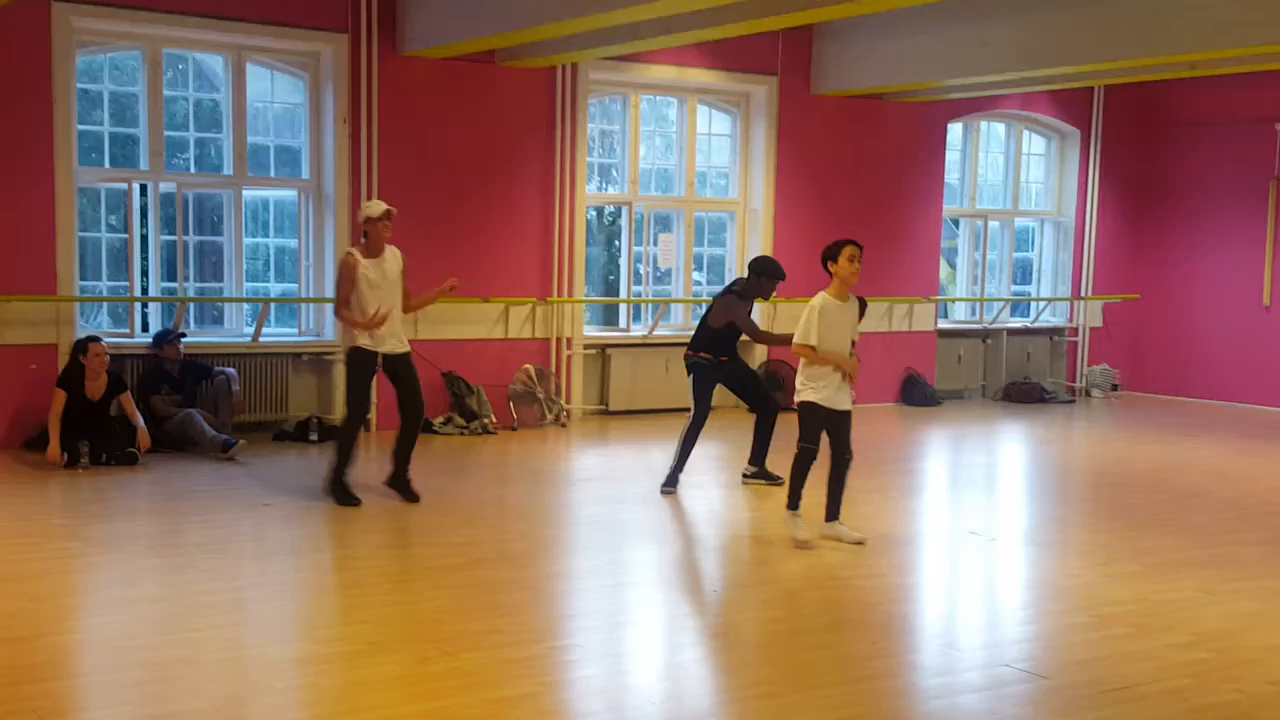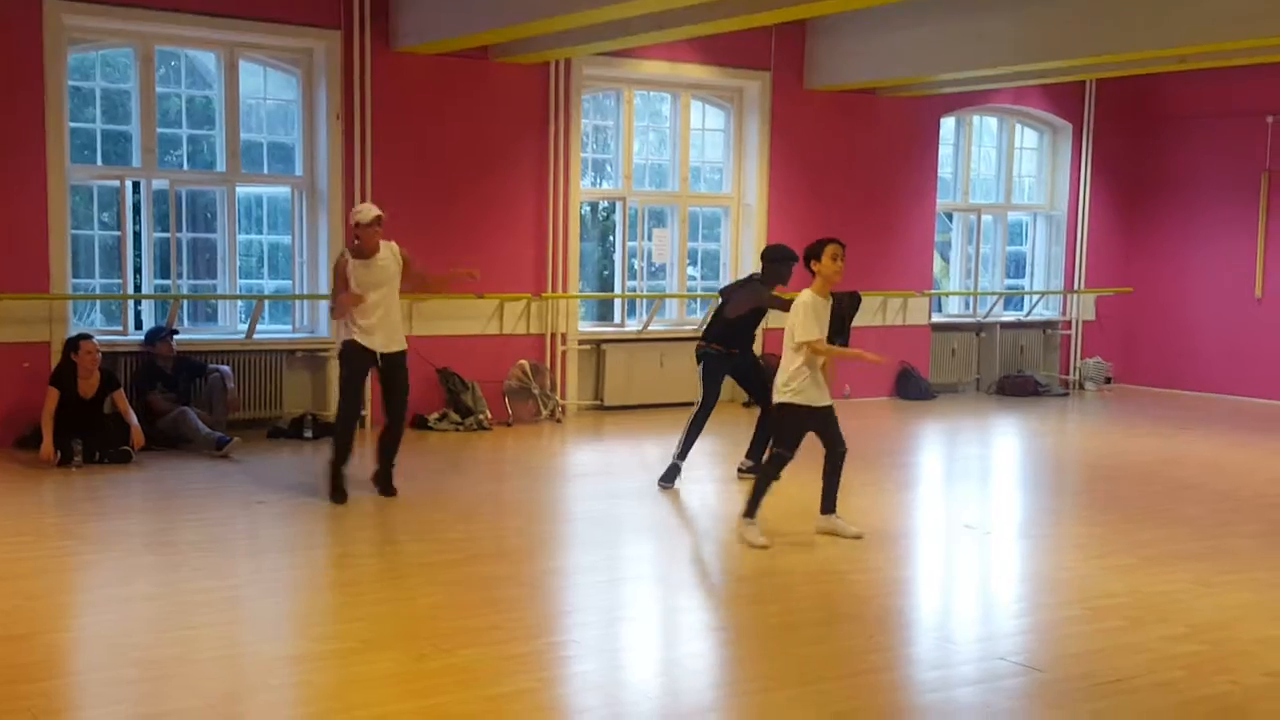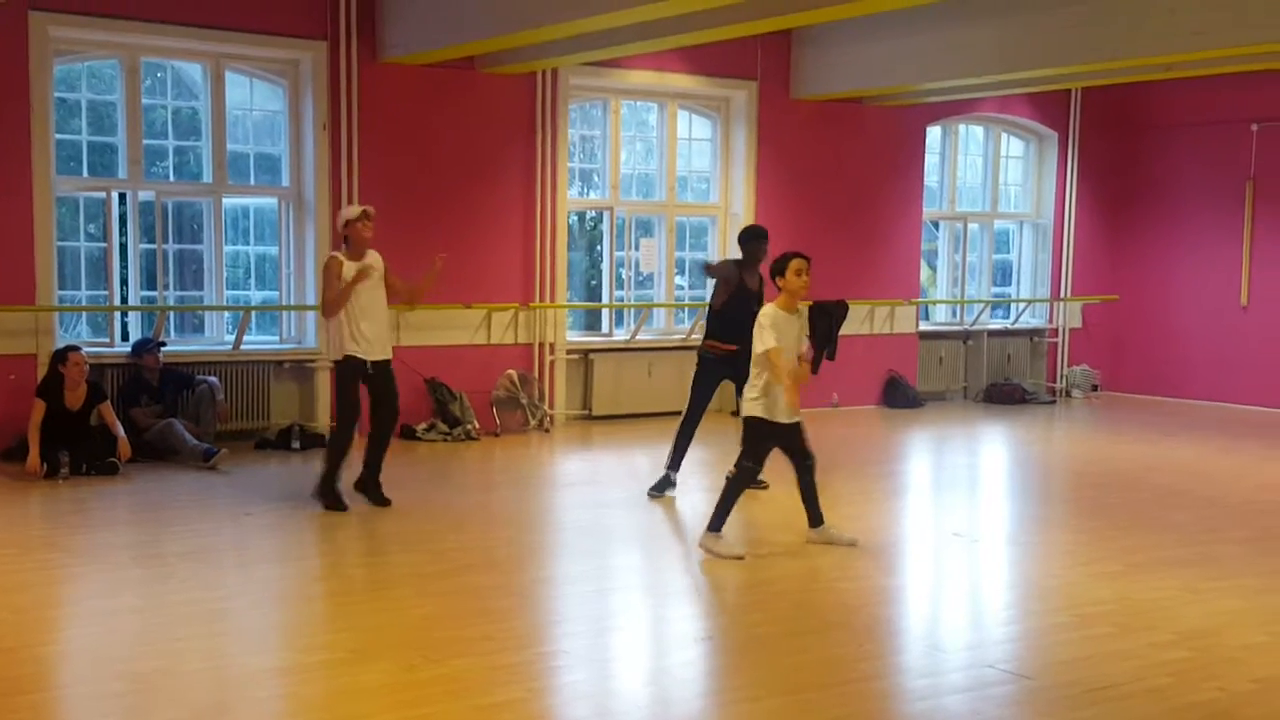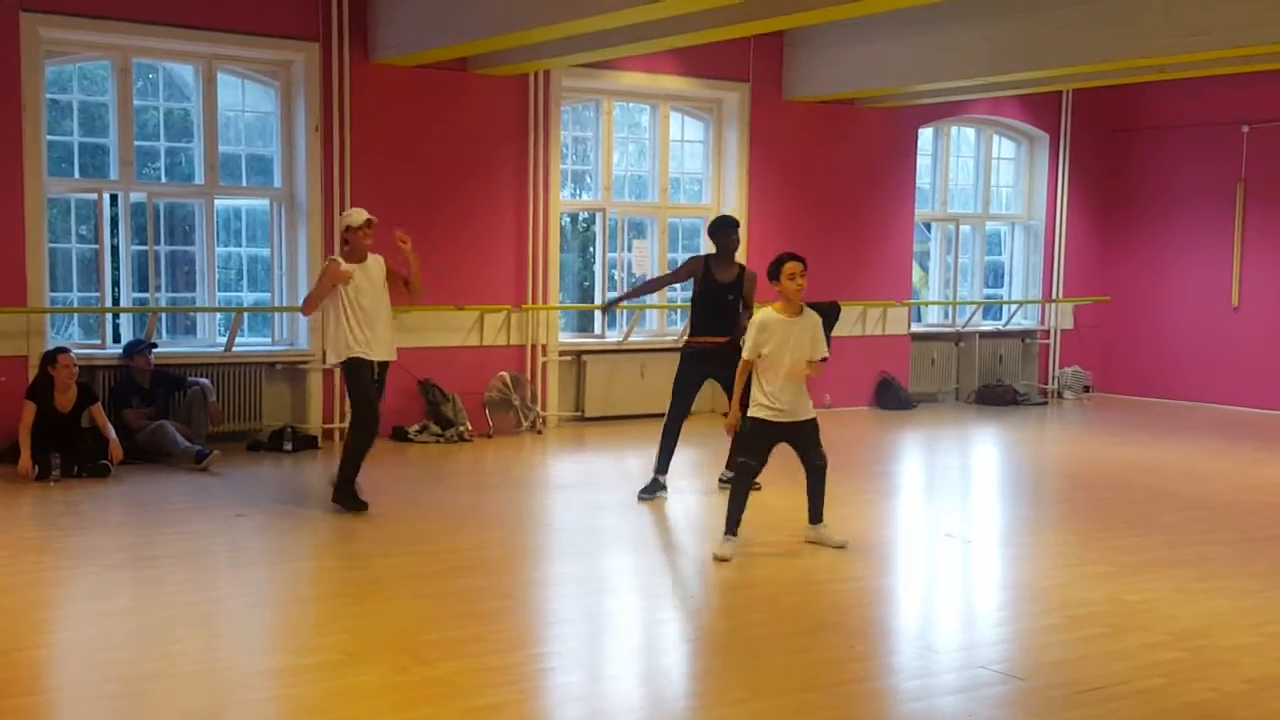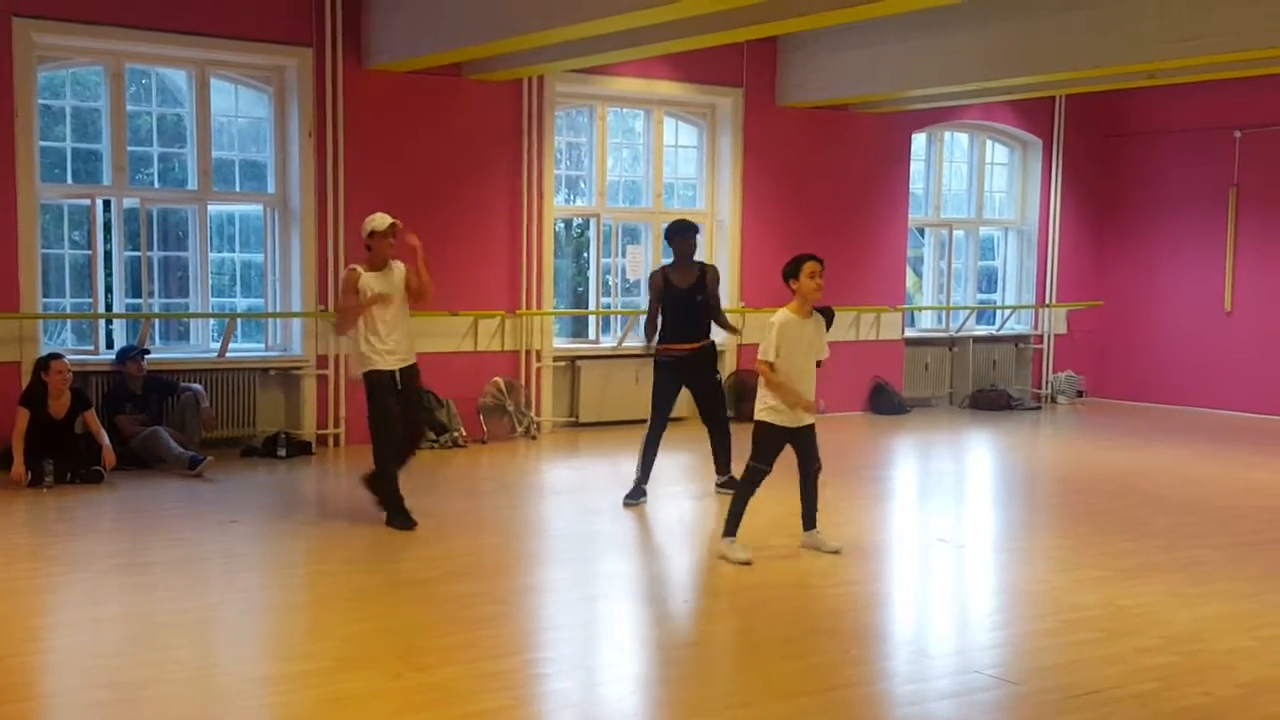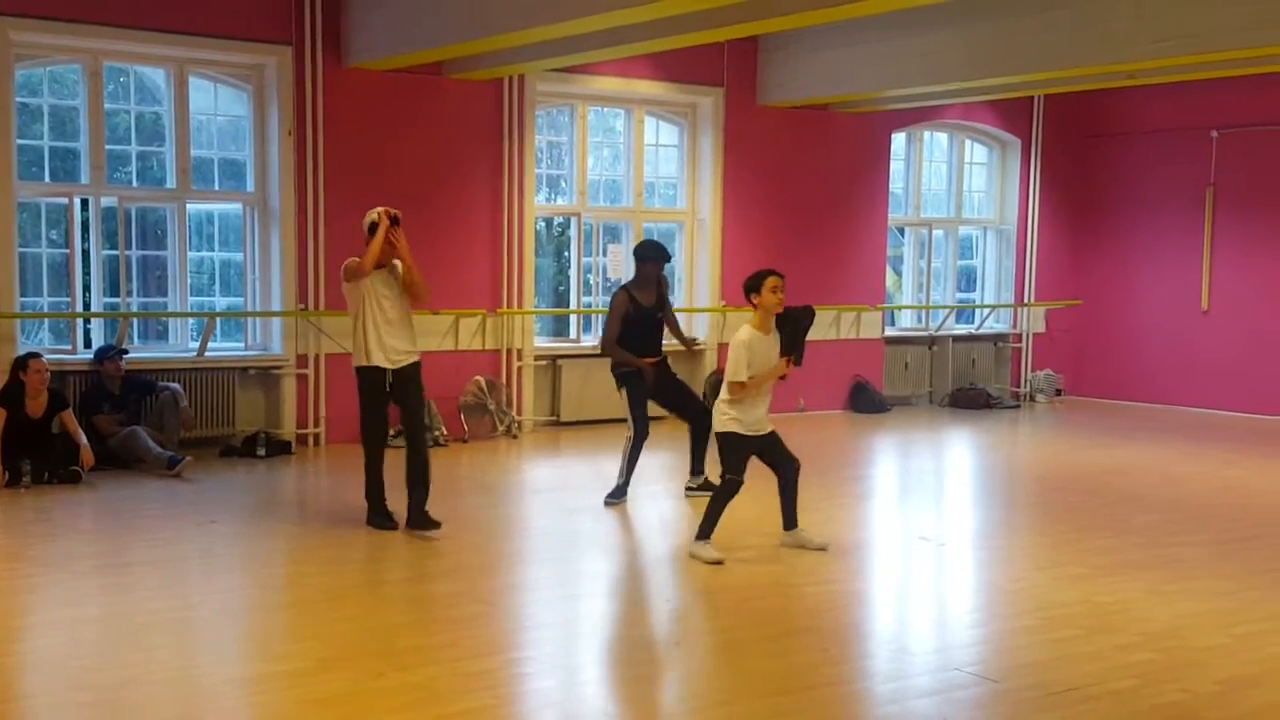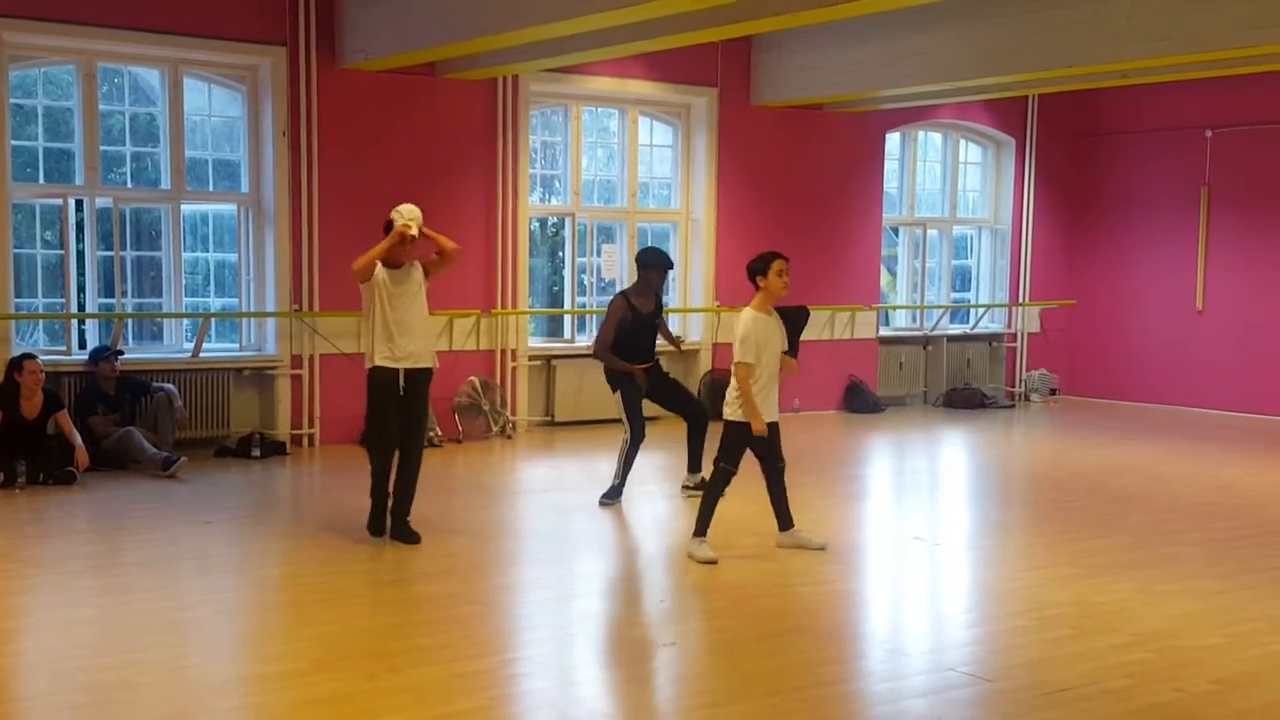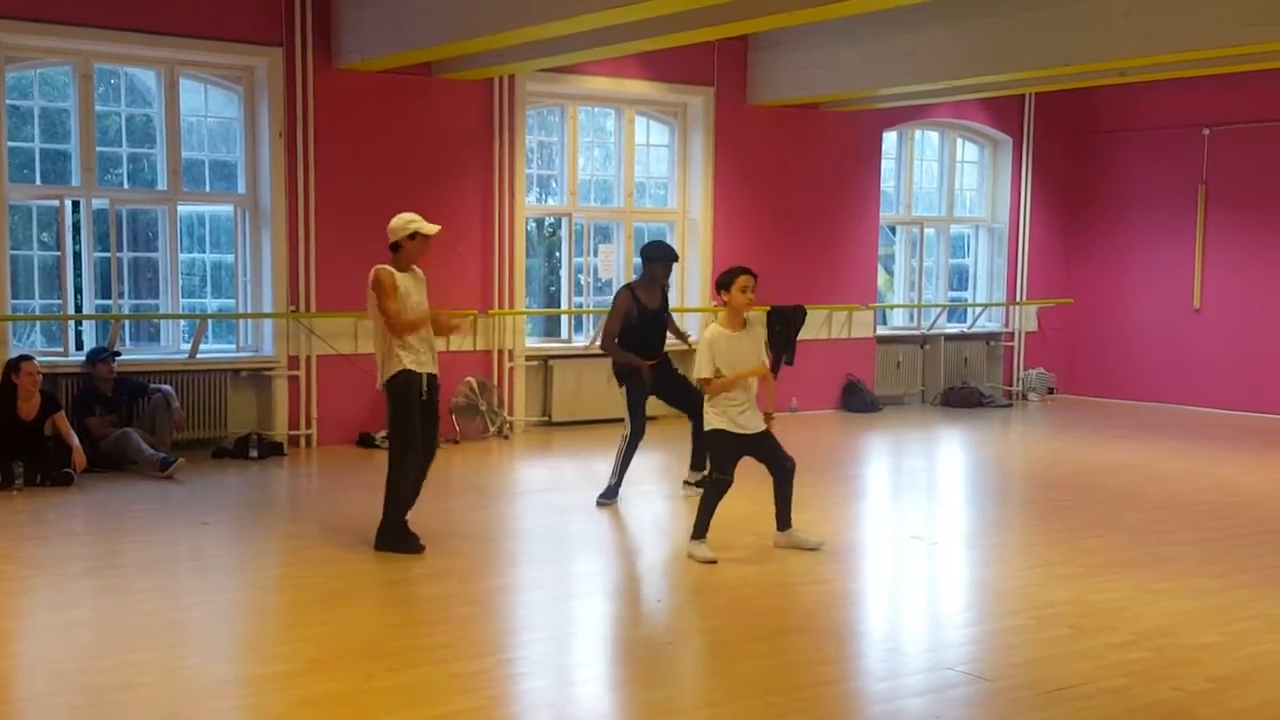
dt=0.5s
person 1, frame 1
left shoulder: (397, 257)
right shoulder: (352, 261)
right elbow: (340, 308)
left wrist: (441, 292)
right wrist: (363, 325)
left hip: (396, 345)
right hip: (362, 346)
left knee: (414, 409)
right knee: (358, 413)
left ankle: (400, 474)
right ankle: (338, 479)
person 1, frame 2
left shoulder: (397, 253)
right shoulder: (345, 262)
left elbow: (422, 283)
right elbow: (335, 311)
left wrist: (459, 274)
right wrist: (340, 305)
left hip: (393, 343)
right hip: (357, 342)
left knee: (398, 411)
right knee: (349, 408)
left ankle: (385, 472)
right ankle: (337, 473)
person 1, frame 3
left shoulder: (378, 261)
right shoulder: (335, 263)
left elbow: (406, 296)
right elbow: (328, 311)
left wrist: (432, 275)
right wrist: (354, 281)
left hip: (379, 351)
right hip: (349, 352)
left knee: (388, 414)
right knee: (348, 418)
left ankle: (369, 479)
right ankle: (327, 485)
person 1, frame 4
left shoulder: (380, 264)
right shoulder: (335, 266)
left elbow: (414, 291)
right elbow: (307, 309)
left wrist: (410, 256)
right wrist: (330, 282)
left hip: (381, 353)
right hip: (353, 353)
left knee: (369, 422)
right knee: (365, 417)
left ankle: (345, 487)
right ankle: (343, 485)
person 1, frame 5
left shoulder: (401, 270)
right shoulder: (355, 275)
left elbow: (426, 296)
right elbow: (342, 326)
left wrist: (418, 256)
right wrist: (368, 301)
left hip: (406, 360)
right hip: (375, 364)
left knee: (415, 430)
right knee: (387, 435)
left ankle: (378, 478)
right ankle: (394, 506)
person 1, frame 6
left shoulder: (400, 268)
right shoulder: (353, 269)
left elbow: (422, 297)
right elbow: (366, 268)
left wrist: (406, 255)
right wrist: (383, 225)
left hip: (406, 360)
right hip: (372, 363)
left knee: (416, 433)
right knee: (374, 438)
left ankle: (417, 510)
right ankle: (376, 507)
person 1, frame 7
left shoulder: (420, 270)
right shoulder: (373, 273)
left elbow: (452, 250)
right elbow: (356, 269)
left wrist: (423, 230)
right wrist: (393, 237)
left hip: (419, 365)
right hip: (383, 366)
left knee: (412, 445)
right knee: (380, 440)
left ankle: (400, 518)
right ankle: (379, 507)
person 1, frame 8
left shoulder: (419, 276)
right shoulder: (383, 275)
right elbow: (398, 325)
left wrist: (446, 324)
right wrist: (434, 317)
left hip: (427, 371)
right hip: (401, 372)
left knee: (425, 450)
right knee: (406, 452)
left ankle: (397, 520)
right ankle: (390, 531)
person 2, frame 1
left shoulder: (855, 304)
right shoulder: (819, 305)
right elbow: (801, 349)
left wrist: (852, 364)
right wrist: (838, 363)
left hip: (841, 396)
right hip: (813, 392)
left knee: (842, 457)
right knee: (808, 450)
left ankle: (832, 522)
right ankle: (793, 513)
person 2, frame 2
left shoulder: (827, 301)
right shoulder: (805, 302)
right elbow: (815, 347)
left wrist: (826, 368)
right wrist: (856, 354)
left hip: (818, 393)
right hip: (794, 393)
left knee: (837, 449)
right knee: (780, 455)
left ankle: (828, 516)
right ankle: (748, 520)
person 2, frame 3
left shoulder: (800, 317)
right shoulder: (768, 316)
right elbow: (772, 356)
left wrist: (802, 373)
right wrist: (787, 389)
left hip: (787, 411)
right hip: (761, 407)
left knee: (805, 464)
right knee: (747, 471)
left ankle: (817, 527)
right ankle: (712, 534)
person 2, frame 4
left shoulder: (813, 320)
right shoulder: (762, 320)
left elbow: (817, 363)
right elbow: (745, 364)
left wrist: (807, 371)
right wrist: (734, 408)
left hip: (800, 411)
right hip: (764, 410)
left knee: (817, 463)
right knee: (746, 469)
left ankle: (815, 526)
right ankle: (729, 536)
person 2, frame 5
left shoulder: (819, 322)
right shoulder: (780, 322)
right elbow: (764, 368)
left wrist: (807, 401)
right wrist: (796, 398)
left hip: (803, 416)
right hip: (773, 413)
left knee: (811, 469)
right knee: (755, 472)
left ankle: (810, 532)
right ankle: (729, 538)
person 2, frame 6
left shoulder: (773, 335)
right shoulder: (743, 340)
right elbow: (735, 389)
right wrist: (772, 374)
left hip: (759, 423)
right hip: (733, 424)
left knee: (790, 468)
right knee: (732, 482)
left ankle: (791, 531)
right ankle: (700, 541)
person 2, frame 7
left shoulder: (775, 318)
right shoulder: (749, 321)
right elbow: (741, 372)
left wrist: (789, 362)
right wrist: (753, 415)
left hip: (767, 412)
right hip: (742, 413)
left knee: (775, 468)
right knee: (723, 472)
left ankle: (787, 531)
right ankle: (698, 539)
person 2, frame 8
left shoulder: (755, 330)
right shoulder: (711, 337)
left elbow: (765, 372)
right elbow: (708, 386)
left wrist: (769, 411)
right wrist: (747, 373)
left hip: (752, 420)
right hip: (722, 422)
left knee: (785, 466)
right knee: (720, 480)
left ankle: (785, 531)
right ankle: (697, 540)
person 3, frame 1
left shoulder: (744, 288)
right shoulder: (732, 303)
left elbow: (717, 300)
right elbow: (759, 337)
left hip: (728, 358)
right hip: (703, 361)
left knee: (769, 407)
right knee: (700, 413)
left ankle: (754, 468)
right ankle: (675, 472)
person 3, frame 2
left shoulder: (758, 283)
right shoulder: (755, 291)
left elbow: (725, 293)
right elbow: (789, 306)
left wrist: (738, 317)
left hip: (740, 352)
right hip: (713, 352)
left knee: (772, 402)
right knee: (706, 404)
left ankle: (751, 463)
right ankle: (676, 464)
person 3, frame 3
left shoulder: (760, 281)
right shoulder: (731, 270)
right elbow: (715, 272)
right wrist: (715, 270)
left hip: (743, 354)
right hip: (714, 354)
right knee: (693, 413)
right ankle: (670, 474)
person 3, frame 4
left shoulder: (747, 276)
right shoulder: (699, 265)
right elbow: (661, 282)
left wrist: (745, 319)
right wrist: (621, 298)
left hip: (730, 351)
right hip: (697, 350)
right knee: (677, 413)
right ankle: (659, 477)
person 3, frame 5
left shoulder: (709, 273)
right shoulder: (659, 277)
left elbow: (714, 310)
right elbow: (652, 317)
left wrist: (726, 325)
right wrist: (650, 346)
left hip: (701, 354)
right hip: (667, 357)
left knee: (717, 417)
right knee: (658, 422)
left ankle: (724, 476)
right ankle: (639, 486)
person 3, frame 6
left shoulder: (660, 285)
right shoulder: (622, 298)
right elbow: (608, 346)
left wrist: (683, 340)
right wrist: (641, 365)
left hip: (659, 366)
right hip: (631, 371)
left knee: (701, 416)
right knee: (639, 429)
left ankle: (696, 480)
right ankle: (621, 486)
person 3, frame 7
left shoulder: (656, 294)
right shoulder: (620, 304)
right elbow: (600, 351)
left wrist: (671, 339)
right wrist: (633, 371)
left hip: (651, 369)
right hip: (624, 374)
left knee: (698, 414)
right knee: (635, 431)
left ankle: (692, 480)
right ankle: (616, 486)
person 3, frame 8
left shoulder: (662, 288)
right shoulder: (626, 297)
right elbow: (607, 343)
left wrist: (678, 333)
right wrist: (640, 365)
left hip: (660, 364)
right hip: (632, 370)
left knee: (701, 409)
right knee: (635, 429)
left ankle: (695, 477)
right ankle: (613, 487)
